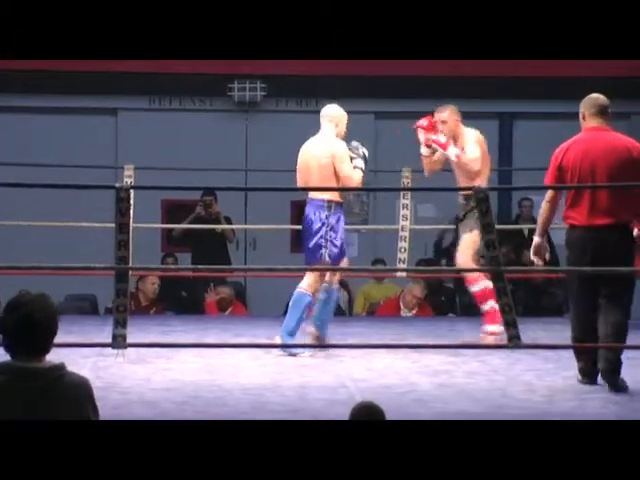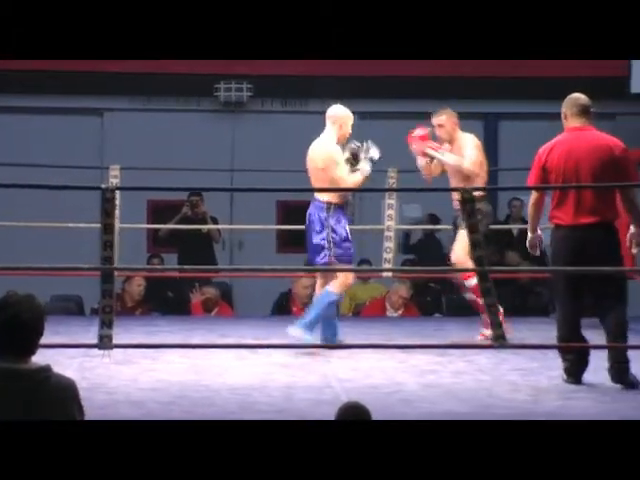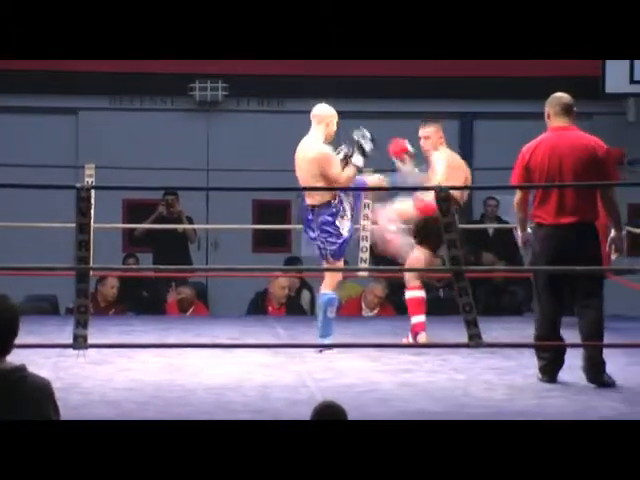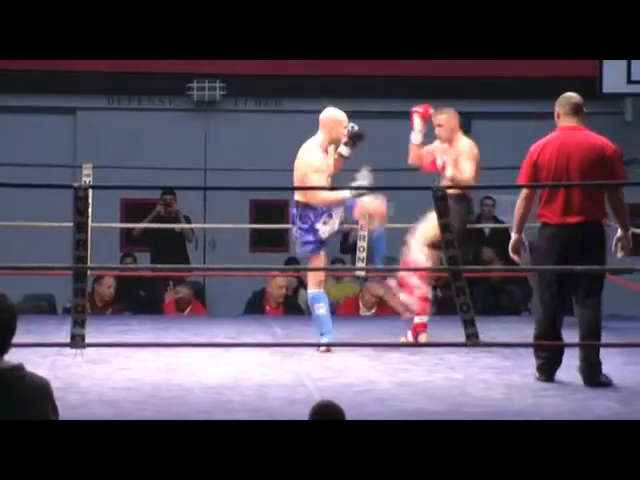
dt=0.3s
person 1, frame 1
left shoulder: (566, 150)
left elbow: (550, 199)
left wrist: (539, 237)
left hip: (580, 235)
left knee: (582, 305)
right knee: (615, 304)
left ankle: (587, 369)
right ankle: (610, 368)
person 1, frame 2
left shoulder: (549, 150)
right shoulder: (613, 147)
left elbow: (536, 199)
left wrist: (533, 231)
left hip: (565, 235)
right hip: (602, 233)
left knee: (568, 306)
right knee: (613, 303)
left ankle: (572, 369)
person 1, frame 3
left shoulder: (531, 149)
right shoulder: (595, 147)
left elbow: (520, 199)
right elbow: (608, 196)
left wrist: (522, 230)
right wrist: (617, 230)
left hip: (546, 234)
right hip: (583, 233)
left knee: (547, 305)
right knee: (589, 302)
left ankle: (548, 368)
right ankle: (595, 368)
person 1, frame 4
left shoulder: (540, 148)
right shoulder: (604, 147)
left elbow: (526, 195)
right elbow: (615, 195)
left wrist: (516, 233)
right wrist: (624, 230)
left hip: (552, 233)
right hip: (589, 233)
left knee: (550, 304)
right knee: (589, 303)
left ankle: (545, 367)
right ankle: (591, 370)
person 2, frame 1
left shoulder: (307, 147)
right shoulder: (337, 146)
right elbow: (352, 184)
right wrist: (359, 161)
left hip: (313, 209)
right hip: (327, 213)
left knee: (339, 267)
right knee: (314, 277)
left ankle: (318, 327)
right ankle: (286, 335)
person 2, frame 2
left shoulder: (318, 146)
right shoulder: (331, 150)
right elbow: (347, 185)
left wrist: (348, 158)
right wrist: (367, 163)
left hip: (321, 213)
right hip: (329, 215)
left knee: (327, 277)
right knee: (345, 278)
left ankle: (330, 336)
right ankle: (303, 327)
person 2, frame 3
left shoulder: (307, 145)
right shoulder: (321, 151)
right elbow: (343, 181)
left wrist: (343, 157)
right wrist: (359, 155)
left hip: (332, 206)
right hip: (324, 214)
left knee: (375, 181)
right knee: (333, 277)
right ankle: (325, 338)
person 2, frame 4
left shoulder: (326, 146)
right shoulder: (312, 156)
right elbow: (317, 198)
left wrist: (343, 147)
right wrist: (351, 191)
left hip: (328, 207)
right hip: (308, 215)
left knee: (378, 209)
right knee: (316, 279)
right ankle: (326, 336)
person 3, frame 1
left shoulder: (471, 136)
right shoulder: (449, 142)
left elbow: (474, 167)
right elbow: (429, 170)
left wrist: (446, 147)
right wrist: (425, 143)
left hip: (477, 204)
right hip: (467, 204)
left knee: (464, 261)
right knee: (470, 264)
left ankle: (493, 318)
right ankle: (494, 317)
person 3, frame 2
left shoulder: (469, 141)
right shoulder: (449, 149)
left elbow: (470, 169)
right elbow: (428, 174)
left wrist: (437, 151)
right wrist: (421, 154)
left hip: (477, 208)
right hip: (463, 211)
left knee: (459, 258)
right knee: (463, 261)
left ankle: (490, 311)
right ankle: (493, 320)
person 3, frame 3
left shoulder: (441, 156)
right shoulder: (457, 163)
left elbow: (438, 183)
right wrist: (406, 163)
left hip: (439, 209)
left knee: (388, 213)
right knee: (411, 272)
right ankle: (418, 331)
person 3, frame 4
left shoulder: (466, 147)
right shoulder: (442, 145)
left elbow: (467, 179)
right elbow: (414, 160)
left wrist: (446, 169)
right wrist: (417, 129)
left hip: (455, 207)
left knee: (416, 241)
right knee: (423, 270)
left ankle: (409, 295)
right ankle: (418, 331)
